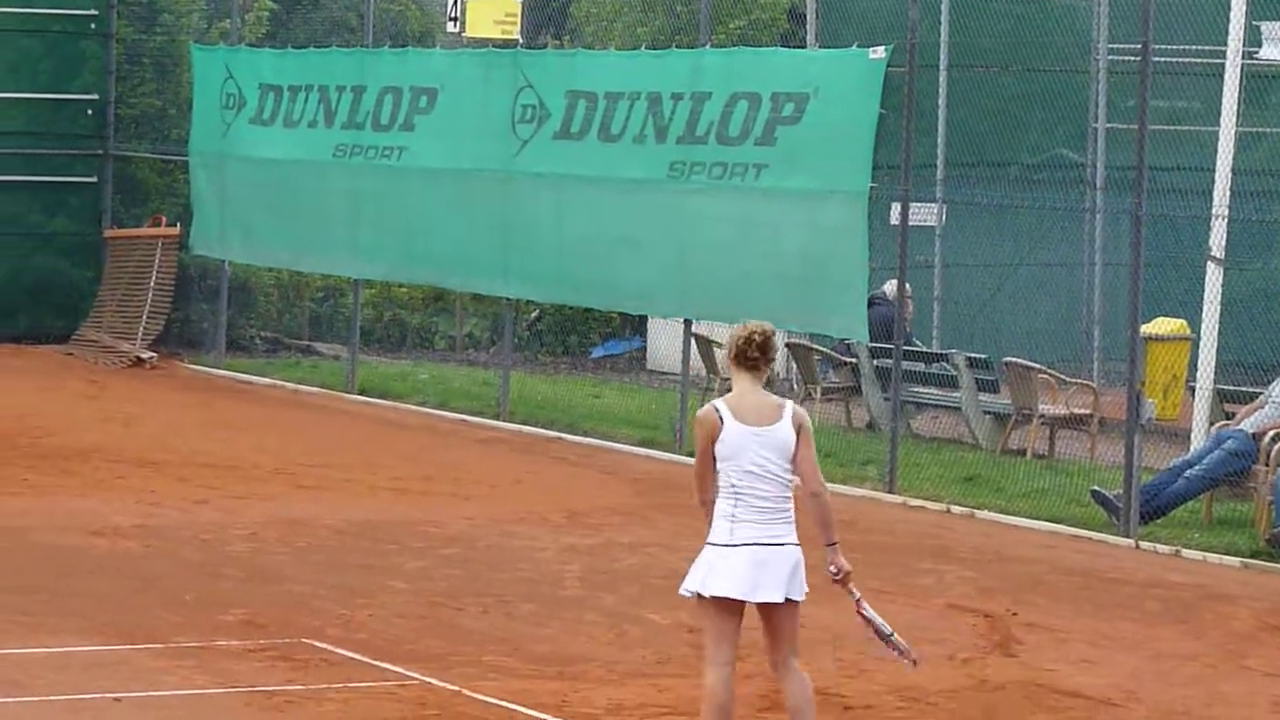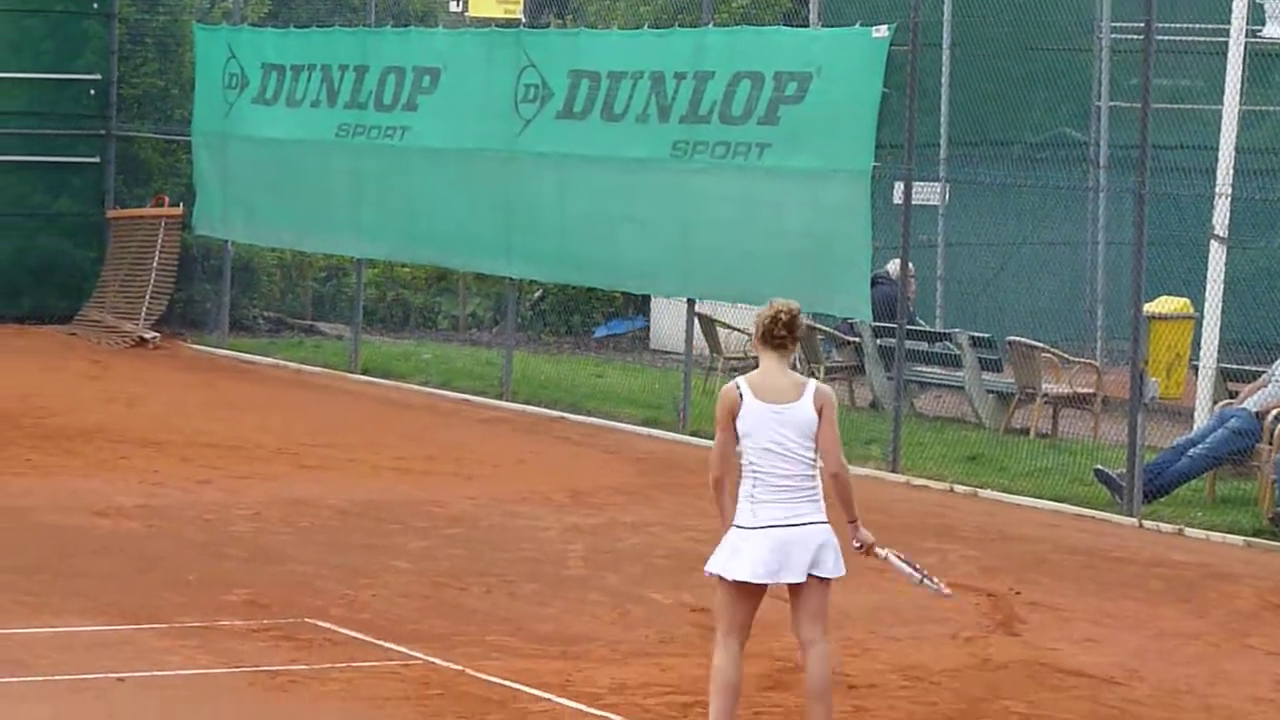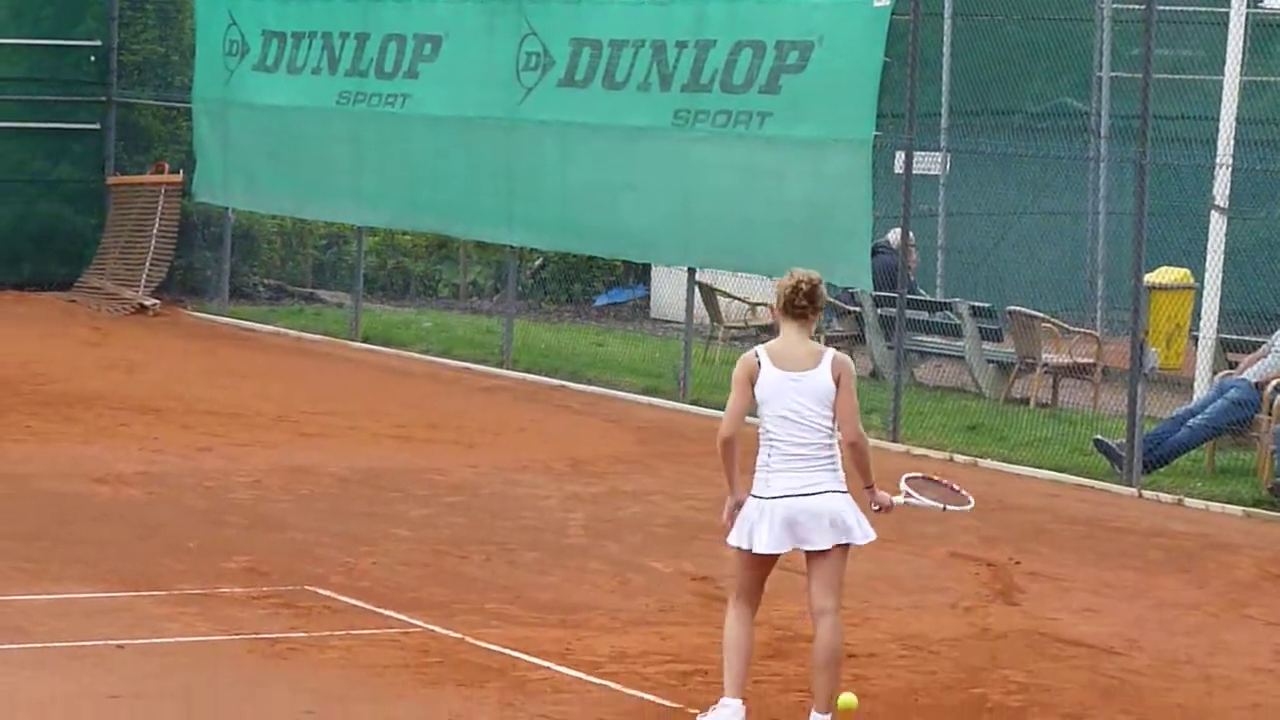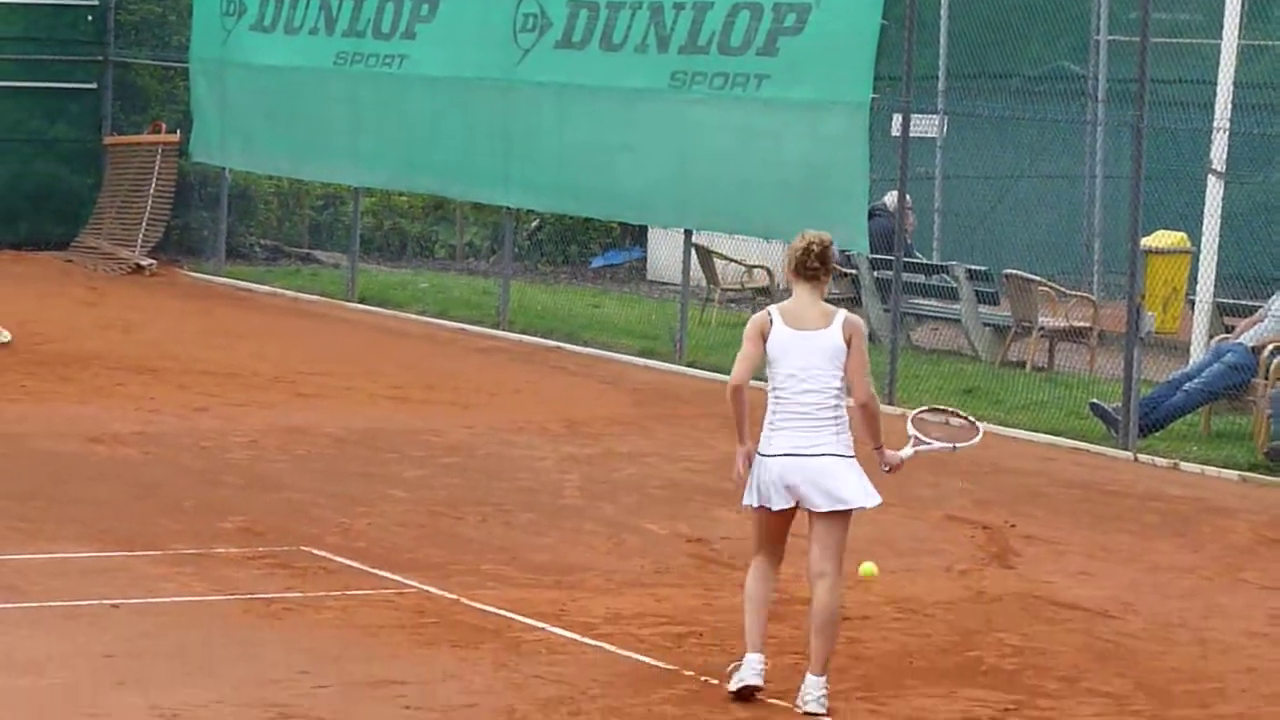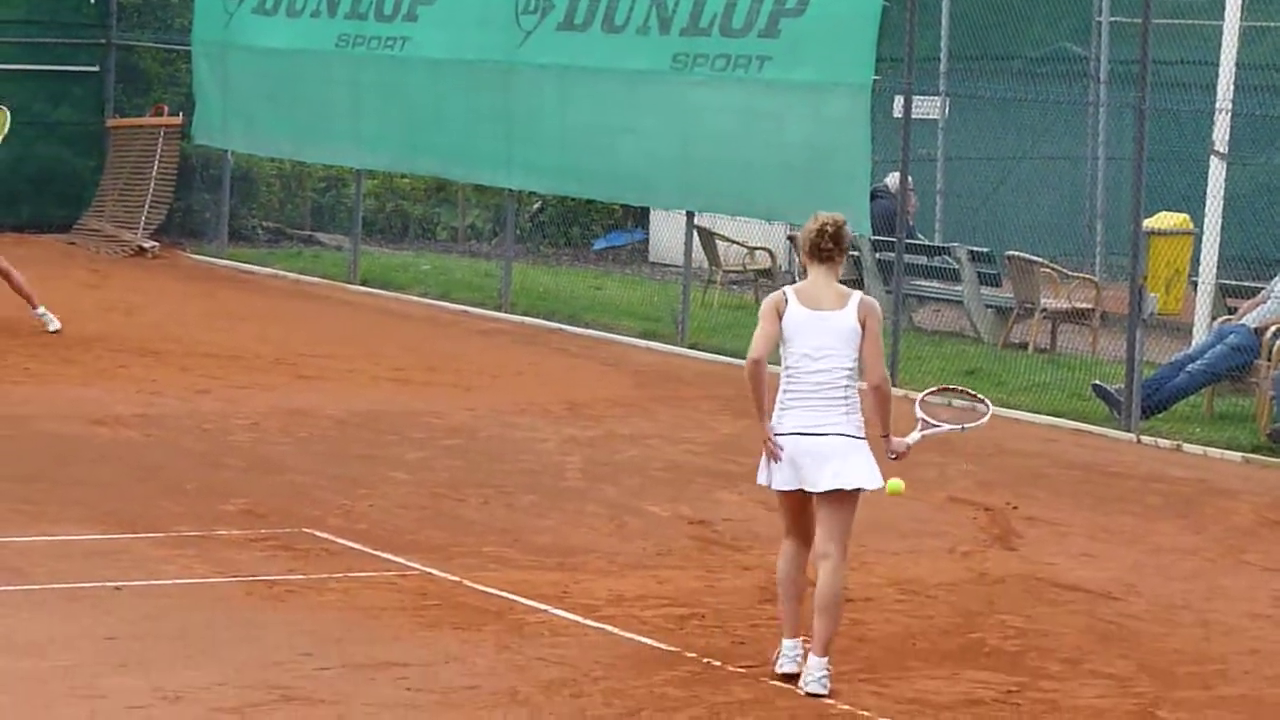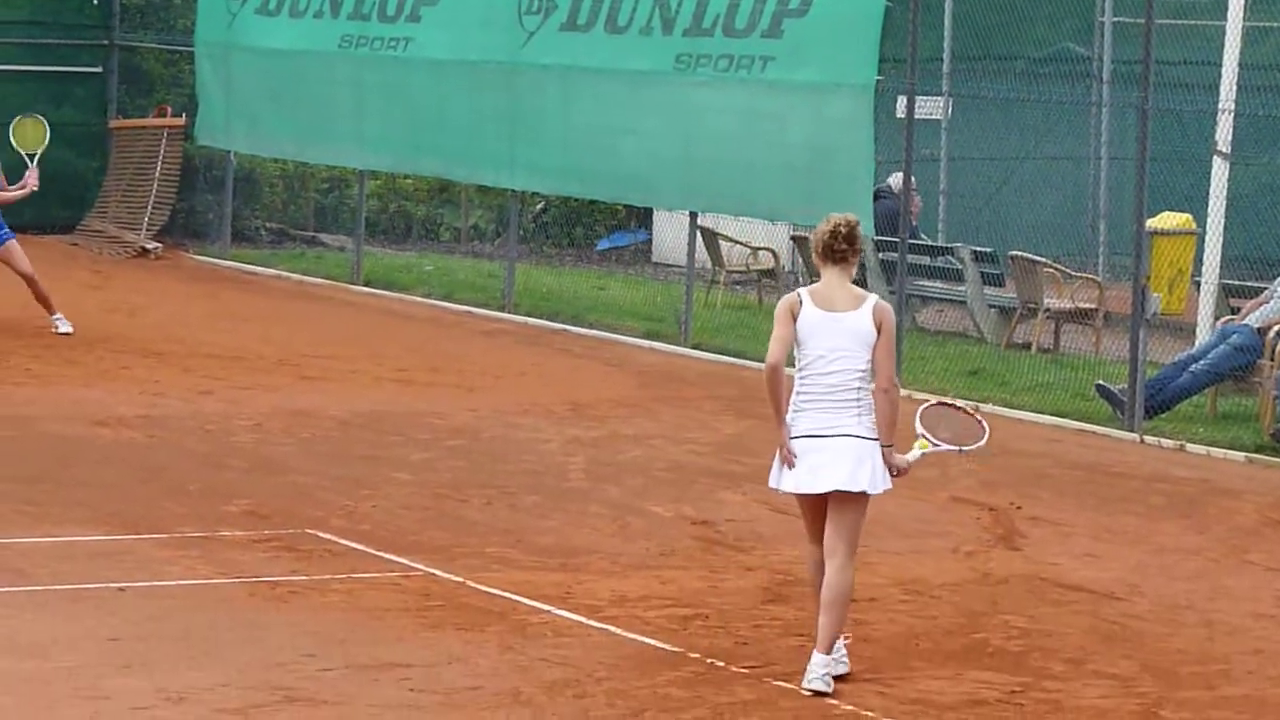
dt=0.1s
person 1, frame 1
left shoulder: (710, 416)
right shoulder: (795, 416)
left elbow: (705, 497)
right elbow: (816, 491)
right wrist: (833, 550)
left hip: (729, 552)
right hip: (783, 553)
left knee: (718, 666)
right knee: (787, 664)
person 1, frame 2
left shoulder: (734, 393)
right shoulder: (818, 394)
left elbow: (720, 474)
right elbow: (834, 468)
left wrist: (729, 518)
right wrist: (856, 526)
left hip: (753, 532)
right hip: (808, 532)
left knee: (727, 643)
right knee: (814, 645)
person 1, frame 3
left shoulder: (753, 361)
right shoulder: (837, 363)
left elbow: (728, 434)
right elbow: (853, 437)
left wrist: (734, 491)
right wrist: (871, 489)
left hip: (771, 498)
right hip: (826, 499)
left knee: (741, 604)
right knee: (826, 612)
person 1, frame 4
left shoulder: (764, 321)
right shoulder: (849, 325)
left elbow: (737, 384)
right elbow: (863, 397)
left wrist: (744, 446)
right wrist: (879, 448)
left hip: (776, 457)
right hip: (831, 460)
left knee: (764, 560)
right knee: (825, 575)
left ankle: (752, 663)
person 1, frame 5
left shoulder: (780, 301)
right shoulder: (864, 307)
left elbow: (755, 359)
right elbow: (877, 380)
left wrist: (763, 421)
right wrist: (887, 435)
left hip: (790, 436)
right hip: (841, 440)
left knee: (795, 542)
right knee: (830, 556)
left ankle: (790, 649)
right ankle: (817, 667)
person 1, frame 6
left shoulder: (794, 302)
right shoulder: (879, 309)
left elbow: (773, 365)
right elbow: (885, 386)
left wrist: (781, 426)
right wrist: (888, 448)
left hip: (805, 438)
right hip: (854, 441)
left knee: (821, 549)
right knee: (840, 557)
left ankle: (831, 648)
right ankle: (821, 663)
